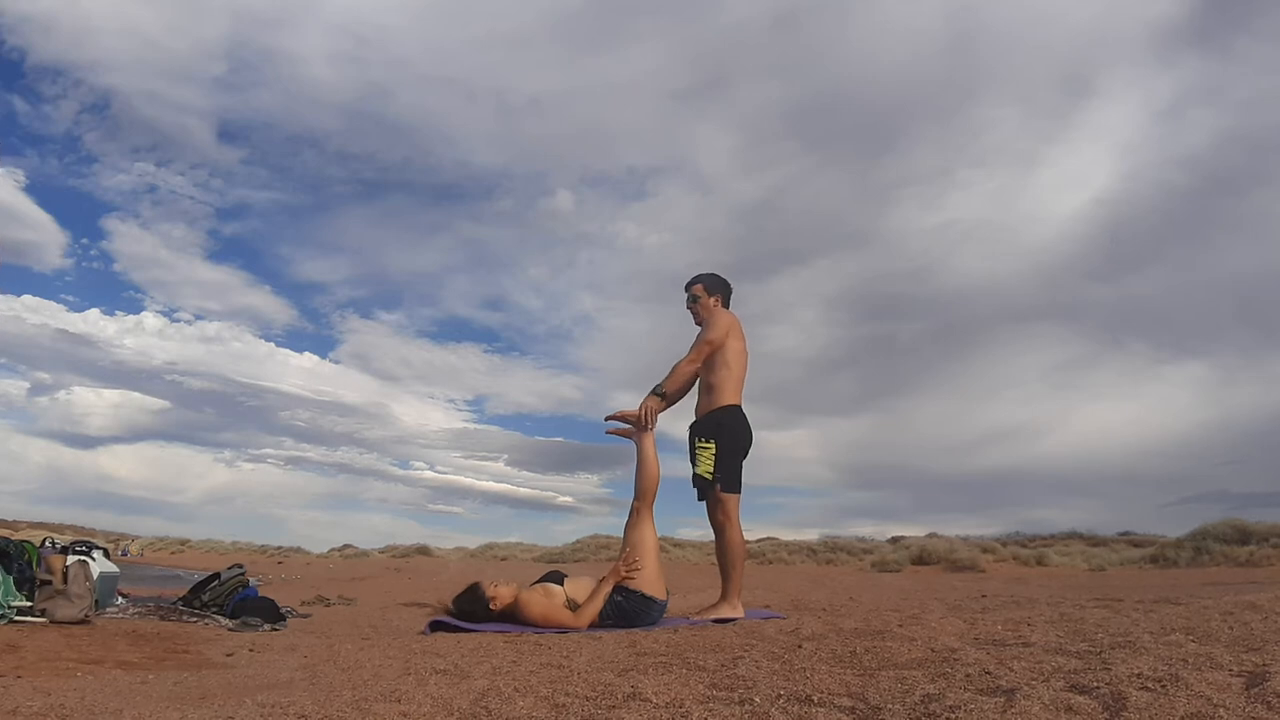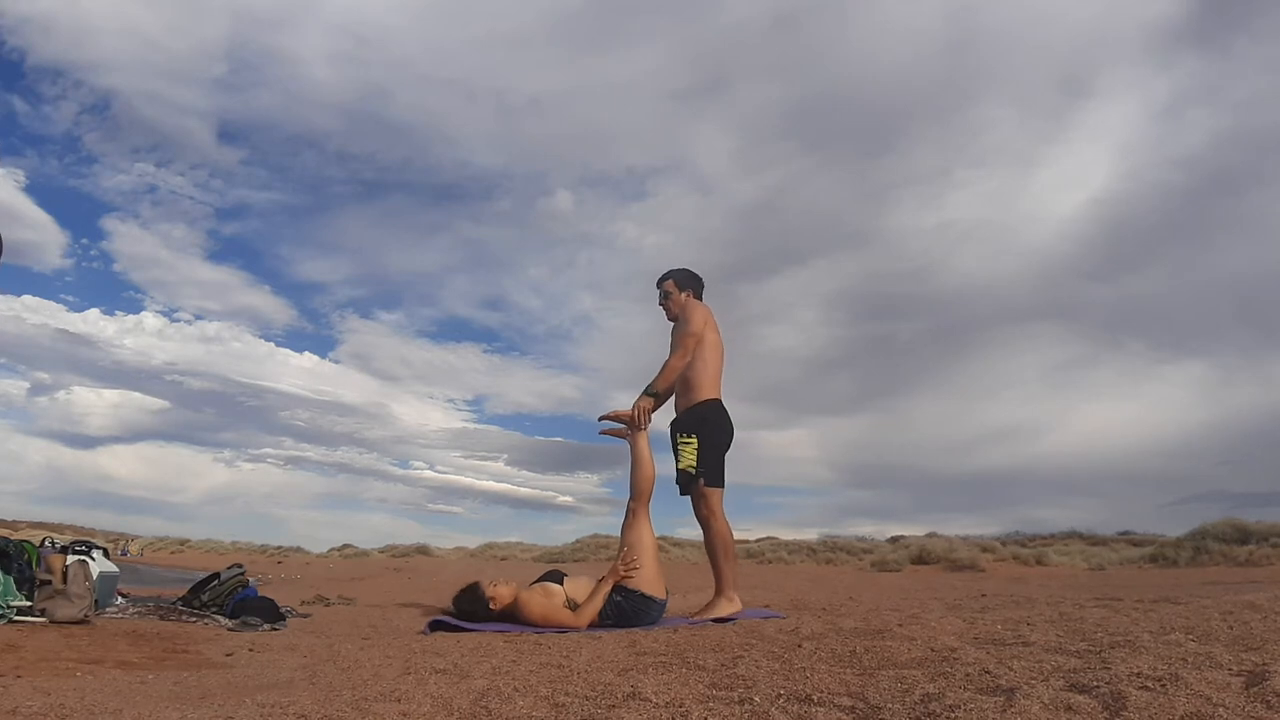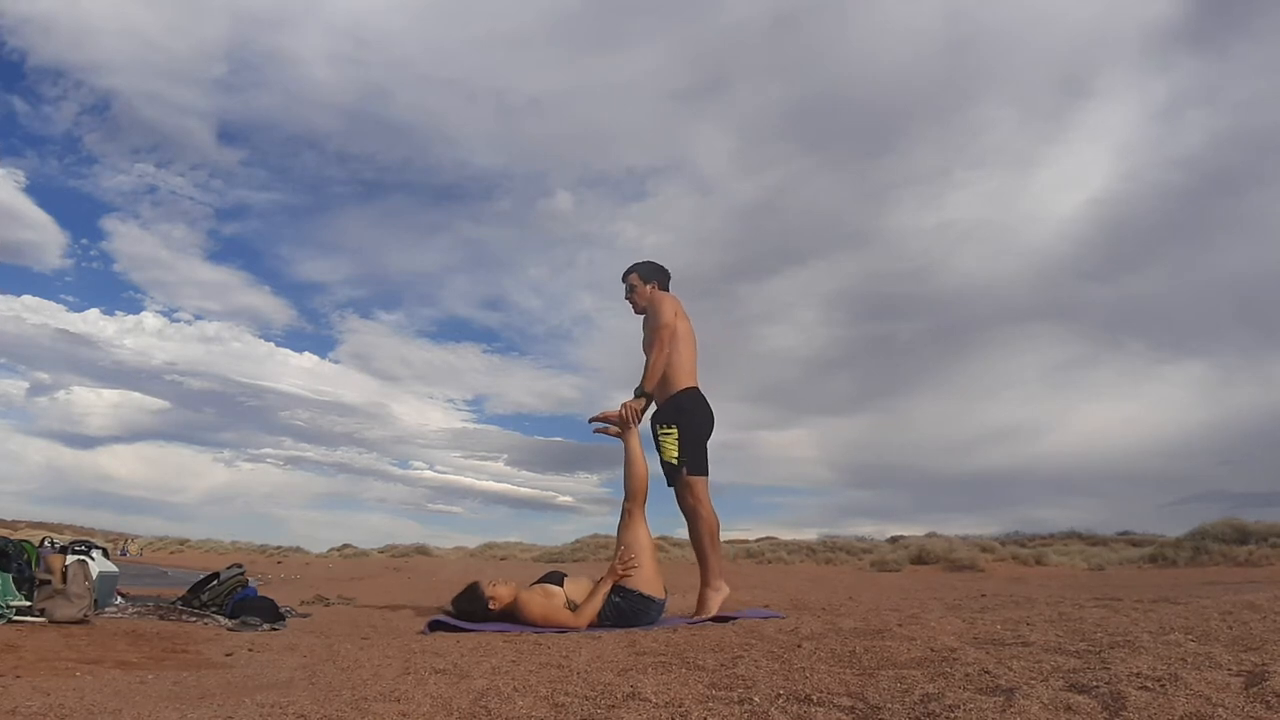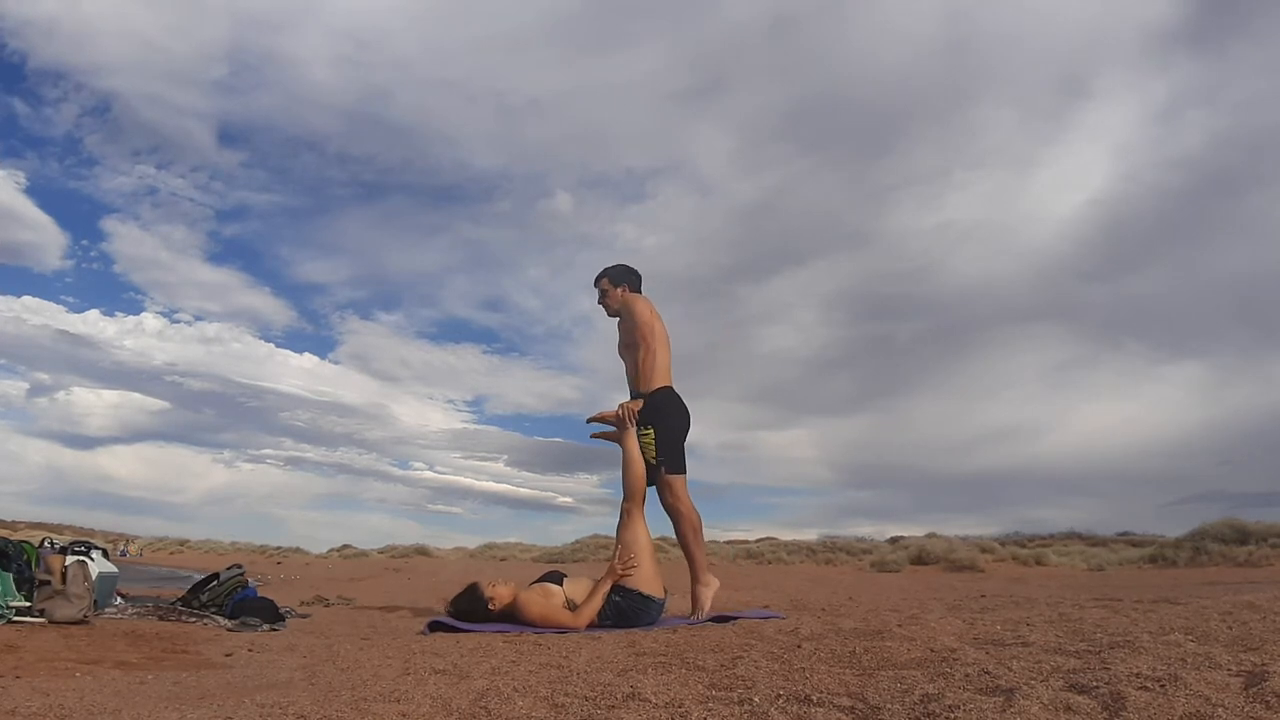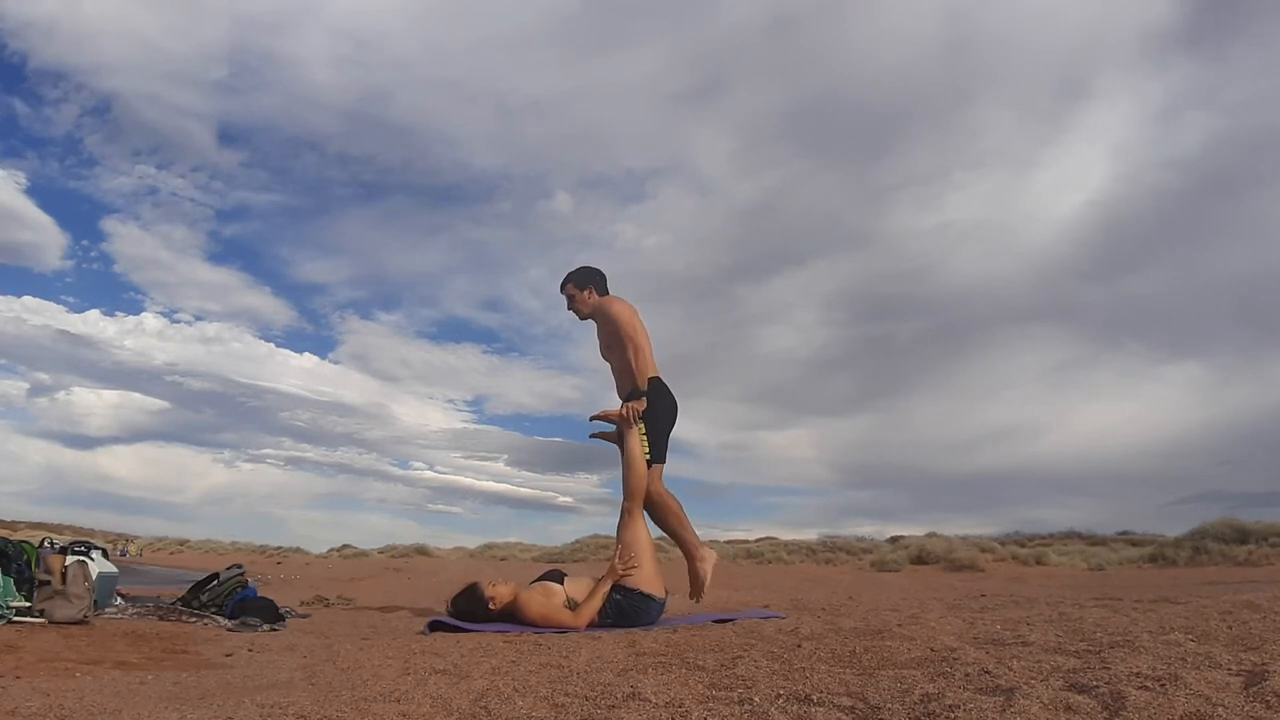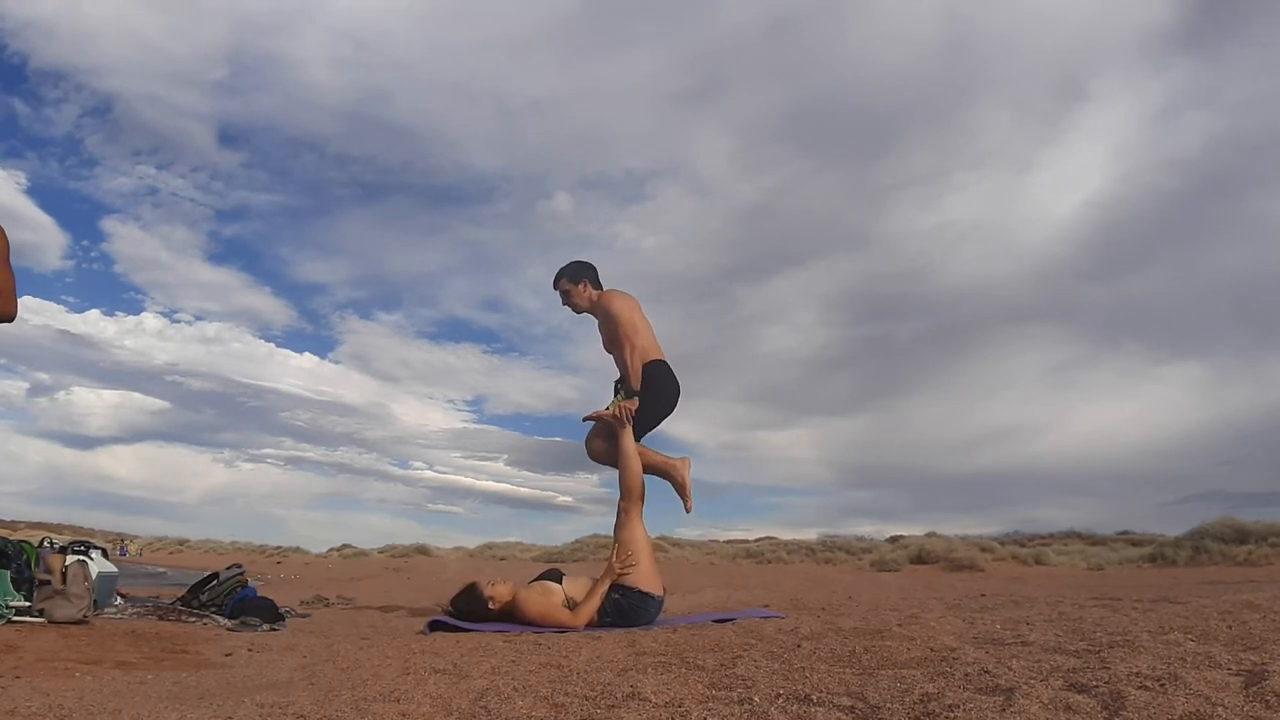
dt=0.7s
person 1, frame 1
left shoulder: (723, 319)
right shoulder: (712, 335)
left elbow: (691, 363)
right elbow: (687, 382)
left wrist: (655, 395)
right wrist: (652, 410)
left hip: (723, 425)
right hip: (714, 428)
left knee: (725, 516)
right knee: (720, 518)
left ankle: (731, 601)
right ankle: (728, 600)
person 1, frame 2
left shoulder: (695, 311)
right shoulder: (686, 327)
left elbow: (680, 359)
right elbow: (676, 381)
left wrist: (647, 395)
right wrist: (645, 411)
left hip: (704, 420)
right hip: (697, 422)
left knee: (710, 509)
right knee: (706, 511)
left ankle: (727, 594)
right ankle: (724, 595)
person 1, frame 3
left shoulder: (663, 302)
right shoulder: (657, 320)
left elbow: (660, 351)
left wrist: (641, 397)
right wrist: (637, 411)
left hip: (684, 408)
right hip: (678, 413)
left knee: (694, 497)
right knee: (690, 501)
left ankle: (713, 582)
right ankle: (711, 582)
person 1, frame 4
left shoulder: (636, 305)
right shoulder: (631, 321)
left elbow: (646, 348)
left wrist: (637, 399)
right wrist: (627, 415)
left hip: (659, 408)
right hip: (655, 411)
left knee: (674, 496)
right knee: (672, 498)
left ankle: (702, 577)
right ankle: (701, 577)
person 1, frame 5
left shoulder: (610, 306)
right shoulder: (607, 324)
left elbow: (636, 346)
left wrist: (639, 397)
left hip: (649, 403)
right hip: (645, 404)
left knee: (647, 486)
right knee: (641, 488)
left ankle: (698, 553)
right ankle: (695, 554)
person 1, frame 6
left shoulder: (608, 301)
right shoulder: (605, 317)
left elbow: (631, 346)
left wrist: (632, 396)
left hip: (655, 382)
right hip: (656, 386)
left knee: (597, 444)
right knee: (605, 443)
left ankle: (670, 467)
person 2, frame 1
left shoulder: (525, 600)
right shoulder: (525, 603)
right elbow: (578, 621)
right wrist: (610, 579)
left hip: (633, 602)
right hip: (637, 602)
right knee: (641, 508)
left ankle: (642, 438)
right ankle: (644, 434)
person 2, frame 2
left shoulder: (526, 599)
right shoulder: (524, 603)
right elbow: (578, 621)
right wrist: (609, 580)
left hip: (630, 602)
right hip: (637, 603)
right knee: (637, 508)
left ankle: (635, 437)
right ankle: (638, 433)
person 2, frame 3
left shoulder: (525, 600)
right shoulder: (524, 603)
right elbow: (577, 621)
right wrist: (608, 579)
left hip: (630, 602)
right hip: (636, 603)
right knee: (632, 509)
left ankle: (628, 436)
right ankle: (629, 431)
person 2, frame 4
left shoulder: (524, 600)
right shoulder: (523, 603)
right elbow: (577, 621)
right wrist: (608, 579)
left hip: (632, 603)
right hip: (635, 604)
right knee: (631, 509)
left ankle: (626, 438)
right ankle: (627, 430)
person 2, frame 5
left shoulder: (524, 600)
right shoulder: (523, 602)
right elbow: (577, 621)
right wrist: (609, 578)
left hip: (629, 601)
right hip: (636, 602)
right knee: (631, 508)
left ankle: (627, 434)
right ankle: (630, 429)
person 2, frame 6
left shoulder: (522, 600)
right shoulder: (523, 602)
right elbow: (576, 620)
right wrist: (607, 578)
left hip: (631, 603)
right hip: (636, 602)
right knee: (629, 507)
left ankle: (621, 432)
right ankle: (623, 428)
